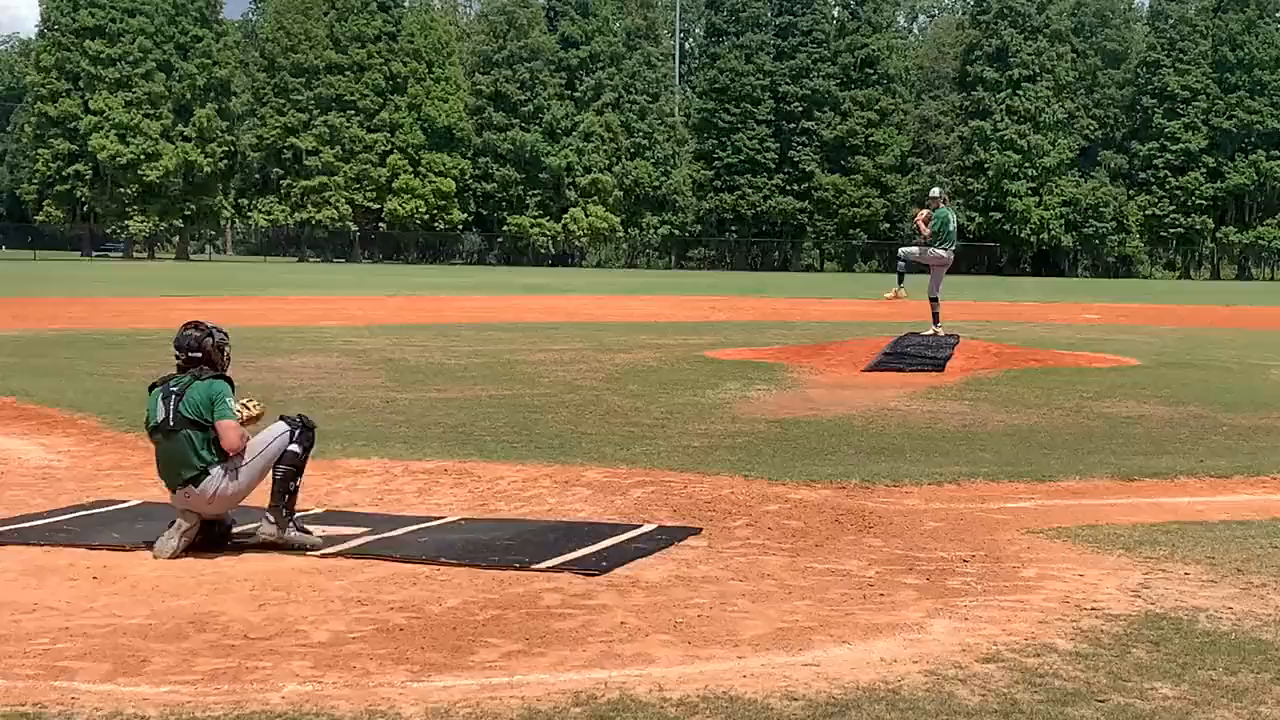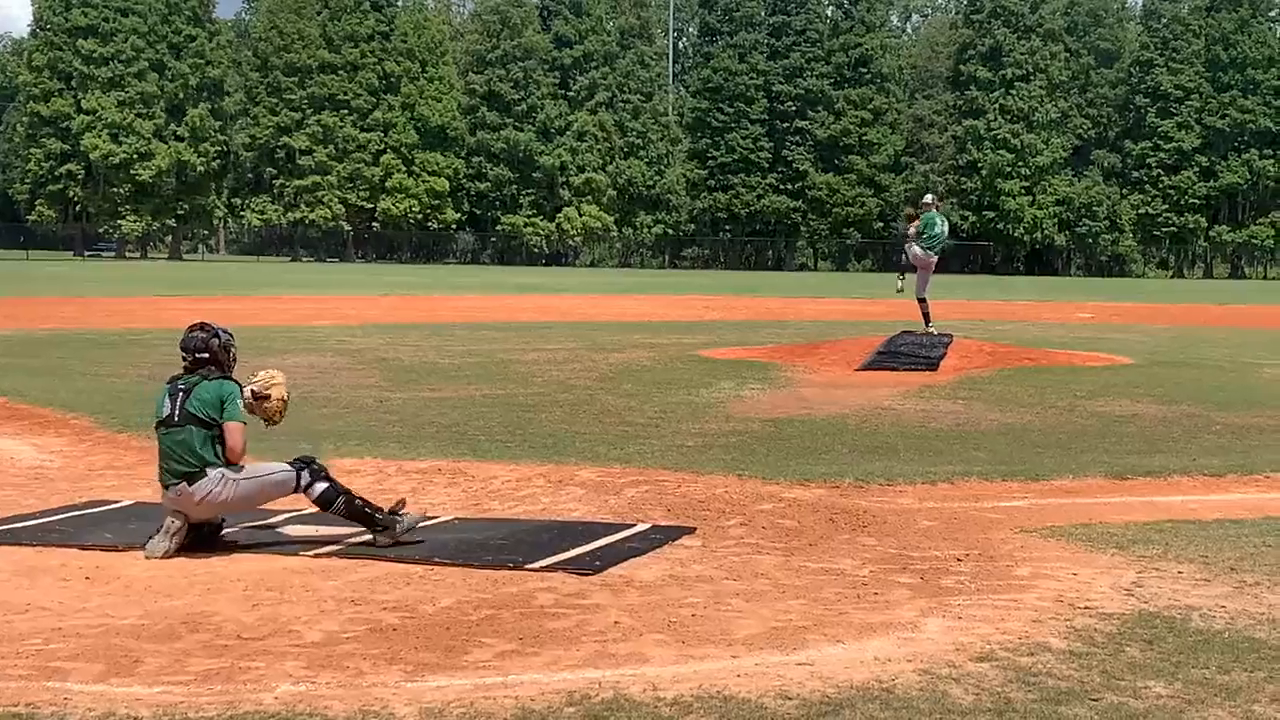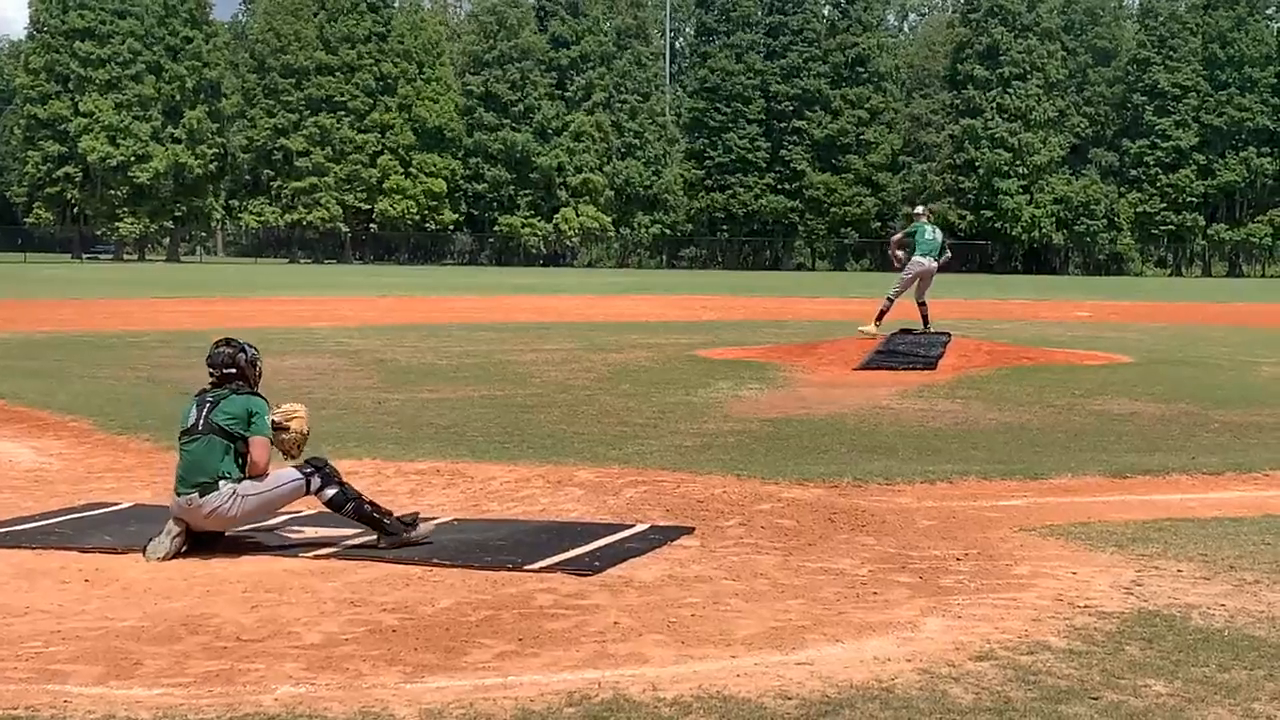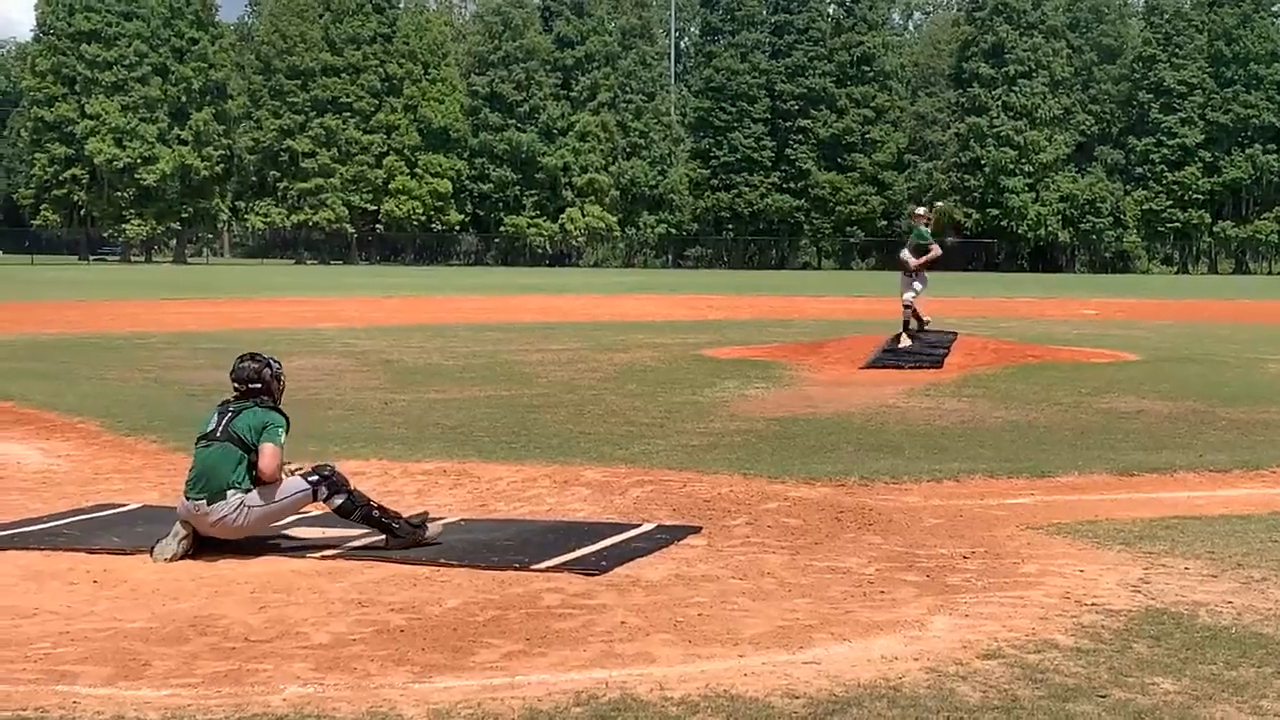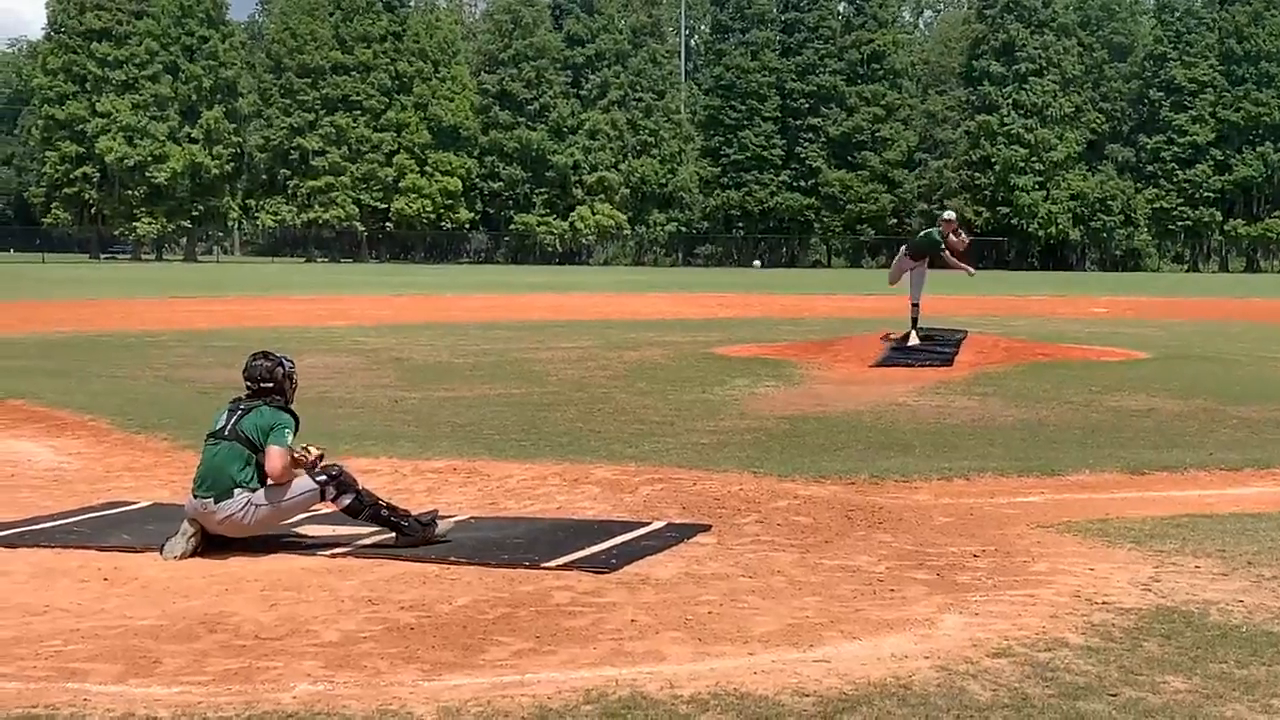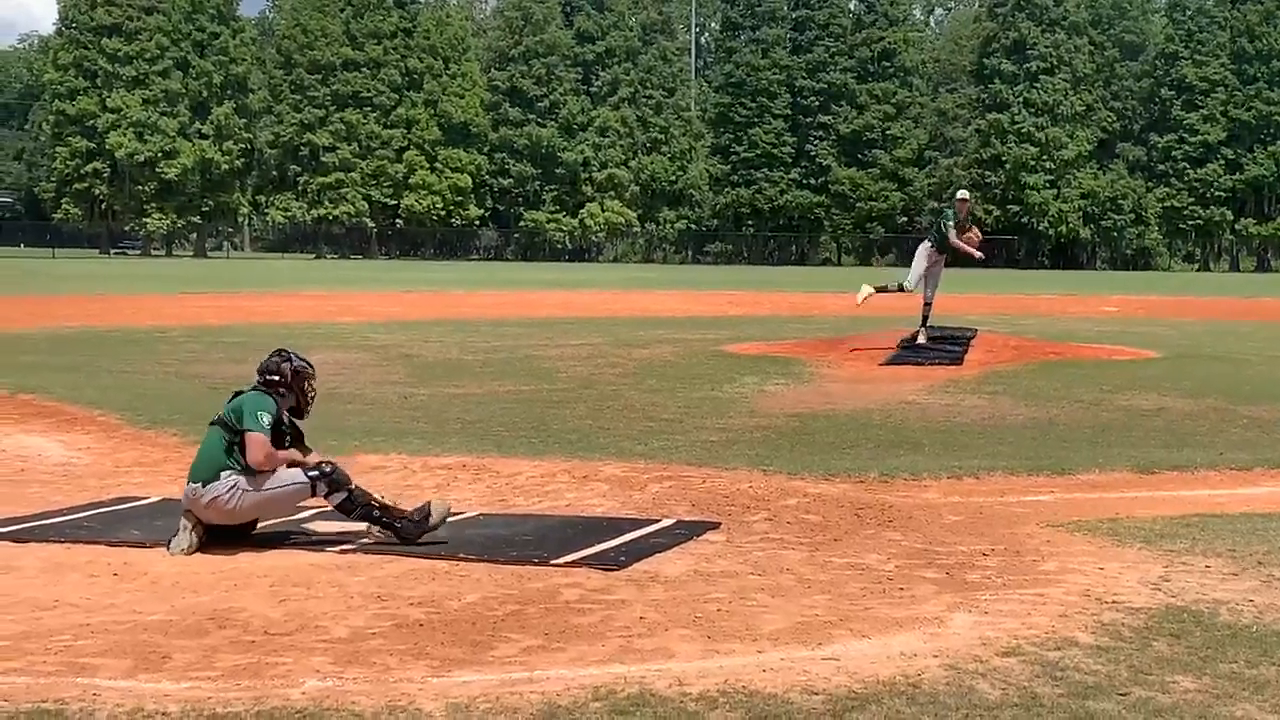
dt=0.3s
person 1, frame 1
left shoulder: (159, 391)
right shoulder: (214, 385)
right elbow: (235, 445)
right wrist: (243, 432)
left hip: (183, 496)
right hip: (216, 488)
left knee: (217, 528)
right knee: (298, 427)
left ankle: (185, 528)
right ankle: (279, 522)
person 1, frame 2
left shoulder: (169, 390)
right shoulder: (223, 386)
right elbow: (235, 450)
left hip: (174, 498)
right hip: (210, 489)
left knee: (209, 525)
right knee: (305, 471)
left ankle: (180, 527)
right ankle: (382, 524)
person 1, frame 3
left shoulder: (198, 403)
right shoulder: (251, 402)
right elbow: (259, 465)
left hip: (185, 504)
right hip: (221, 503)
left knee: (209, 530)
right knee: (317, 472)
left ankle: (182, 530)
right ankle: (390, 527)
person 1, frame 4
left shoulder: (220, 412)
right shoulder: (271, 417)
right elbow: (268, 470)
left wrist: (281, 470)
right wrist: (285, 475)
left hip: (193, 510)
right hip: (228, 514)
right knee: (325, 479)
left ankle: (188, 531)
right ankle: (399, 529)
person 1, frame 5
left shoulder: (232, 409)
right shoulder: (279, 417)
right elbow: (277, 471)
left wrist: (295, 457)
right wrist: (297, 469)
left hip: (201, 507)
right hip: (234, 511)
right knee: (333, 479)
left ankle: (198, 530)
right ankle: (409, 527)
person 1, frame 6
left shoulder: (283, 422)
right shoulder: (262, 402)
left elbow: (311, 459)
right elbow: (258, 459)
right wrist: (291, 456)
left hip: (197, 497)
right hip: (224, 493)
right knee: (327, 477)
left ankle: (201, 526)
right ankle: (404, 524)
